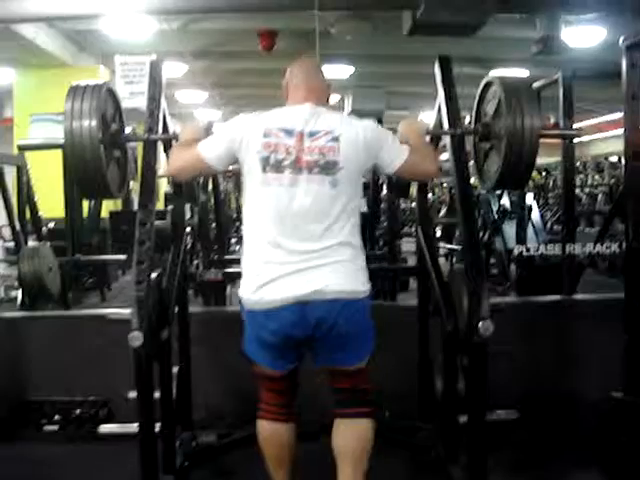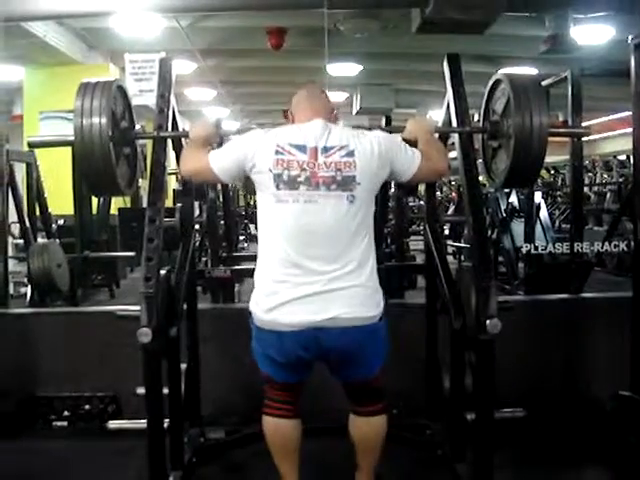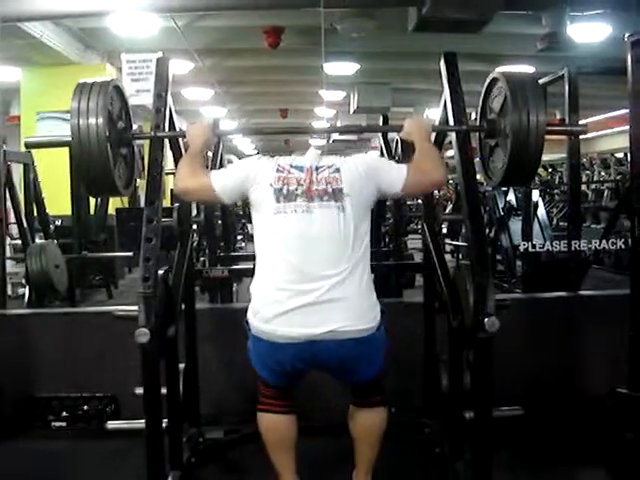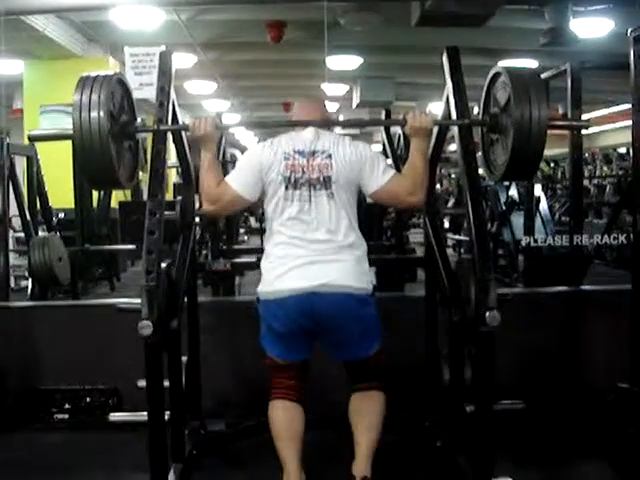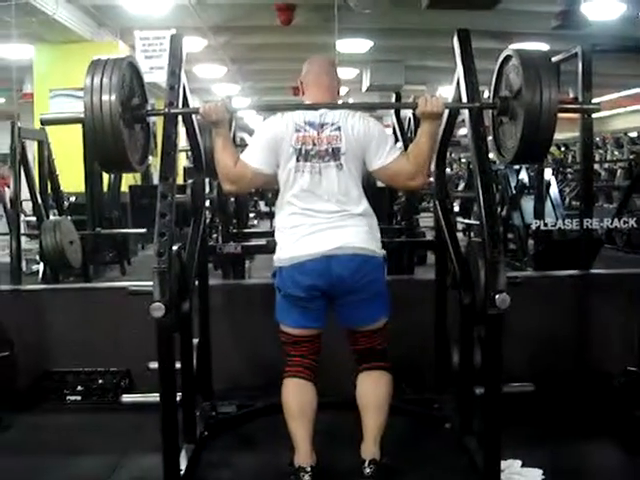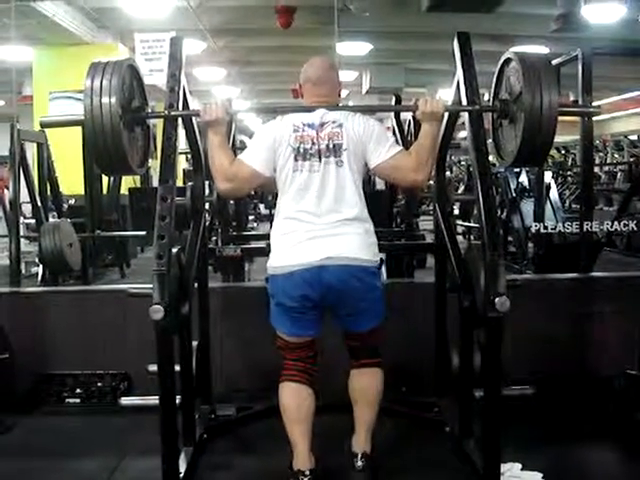
dt=0.7s
person 1, frame 1
left shoulder: (248, 127)
right shoulder: (360, 130)
left elbow: (177, 167)
right elbow: (427, 168)
left wrist: (188, 138)
right wrist: (414, 136)
left hip: (269, 297)
right hip: (341, 295)
left knee: (275, 399)
right knee: (353, 398)
person 1, frame 2
left shoulder: (259, 143)
right shoulder: (373, 144)
left elbow: (190, 167)
right elbow: (438, 166)
left wrist: (199, 136)
right wrist: (424, 133)
left hip: (279, 316)
right hip: (356, 316)
left knee: (280, 398)
right knee: (366, 399)
person 1, frame 3
left shoulder: (259, 170)
right shoulder: (361, 168)
left elbow: (186, 184)
right elbow: (434, 176)
left wrist: (197, 145)
right wrist: (420, 136)
left hip: (275, 328)
right hip: (352, 328)
left knee: (274, 397)
right knee: (368, 395)
person 1, frame 4
left shoulder: (264, 153)
right shoulder: (354, 151)
left elbow: (214, 203)
right elbow: (411, 195)
left wrist: (207, 148)
right wrist: (419, 140)
left hip: (283, 292)
right hip: (346, 289)
left knee: (286, 384)
right knee: (367, 378)
person 1, frame 5
left shoulder: (276, 127)
right shoulder: (363, 125)
left elbow: (233, 180)
right elbow: (413, 177)
left wrist: (220, 129)
right wrist: (429, 124)
left hip: (298, 261)
right hip: (358, 256)
left knee: (299, 363)
right knee: (372, 356)
person 1, frame 6
left shoulder: (276, 130)
right shoulder: (362, 127)
left elbow: (228, 182)
right elbow: (415, 174)
left wrist: (216, 131)
right wrist: (430, 124)
left hip: (292, 268)
right hip: (354, 264)
left knee: (296, 365)
right knee: (365, 354)
